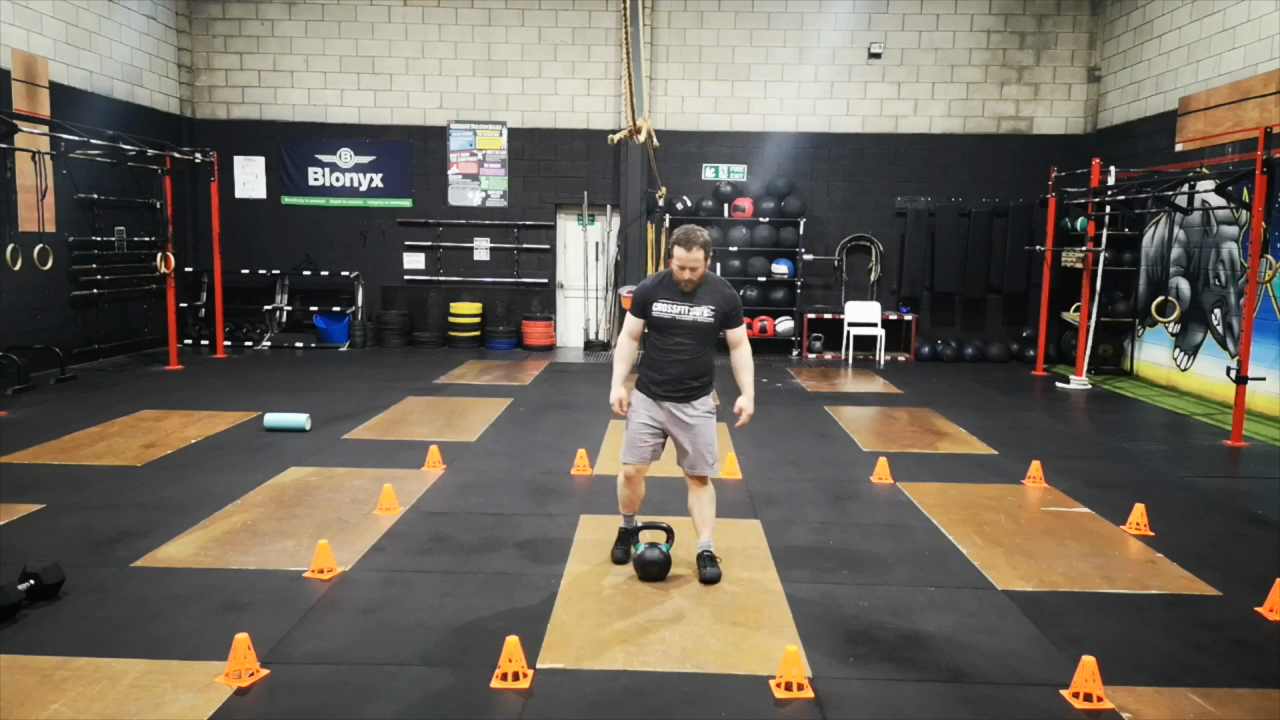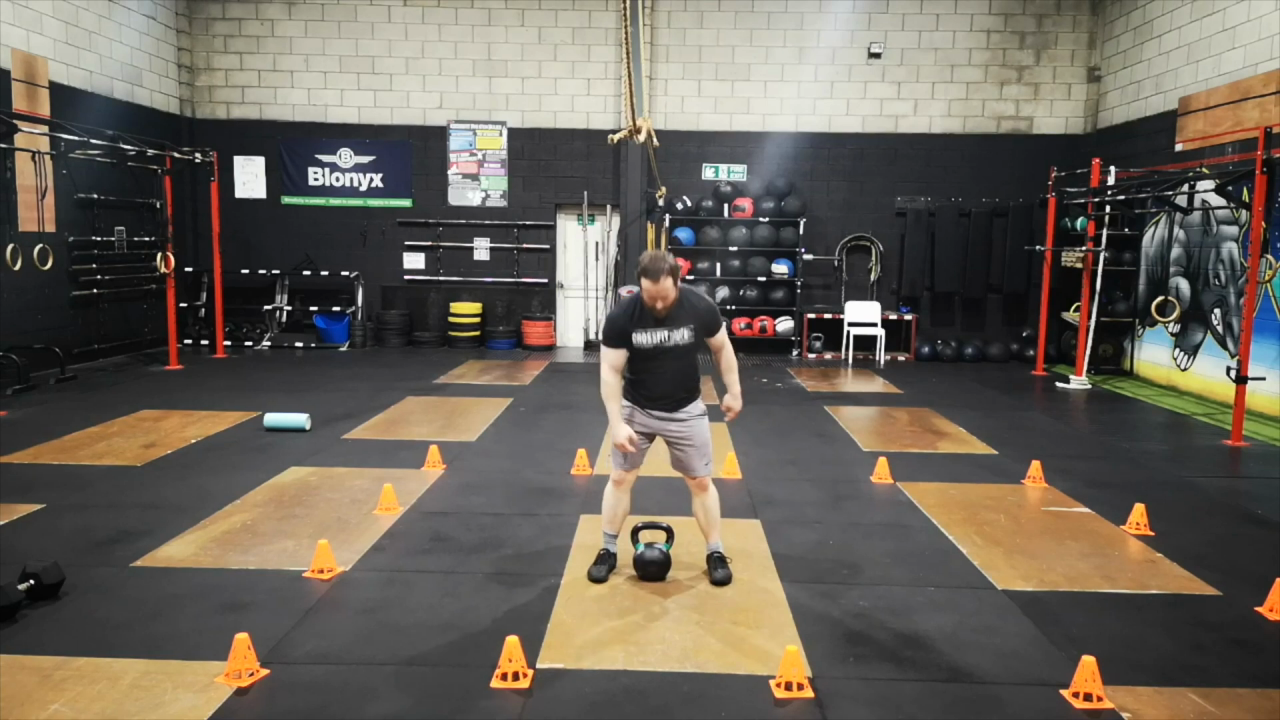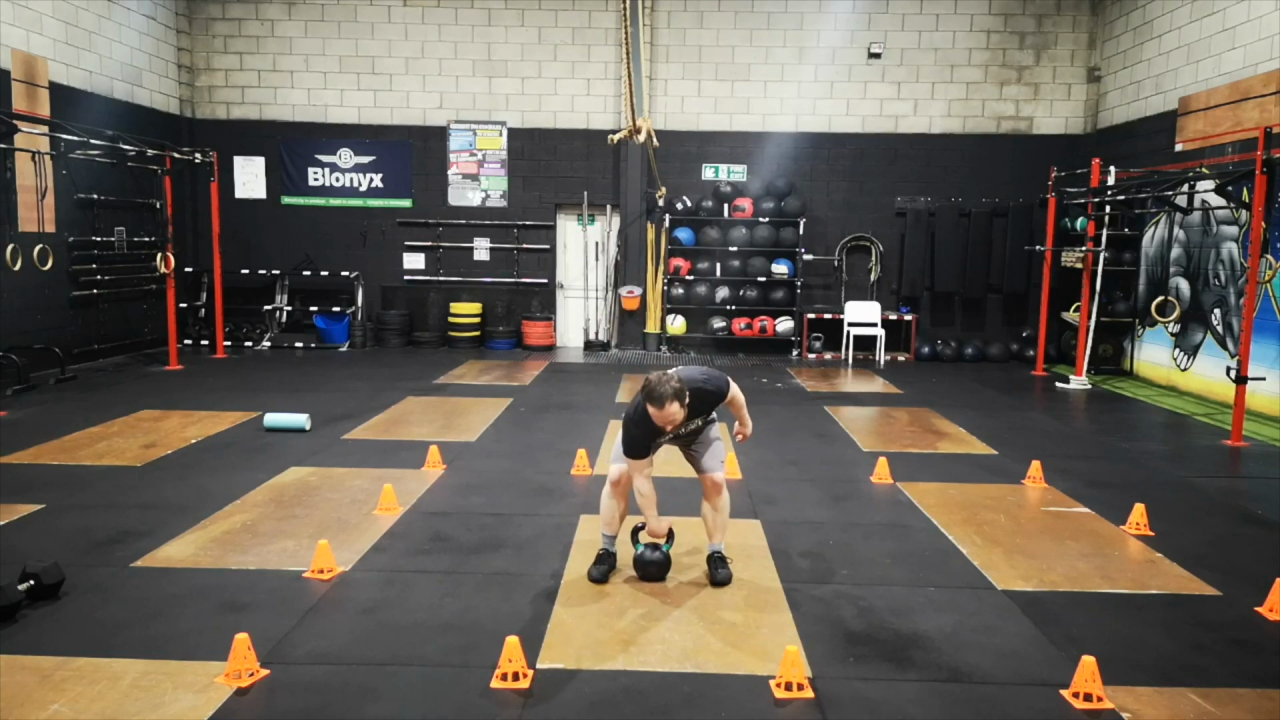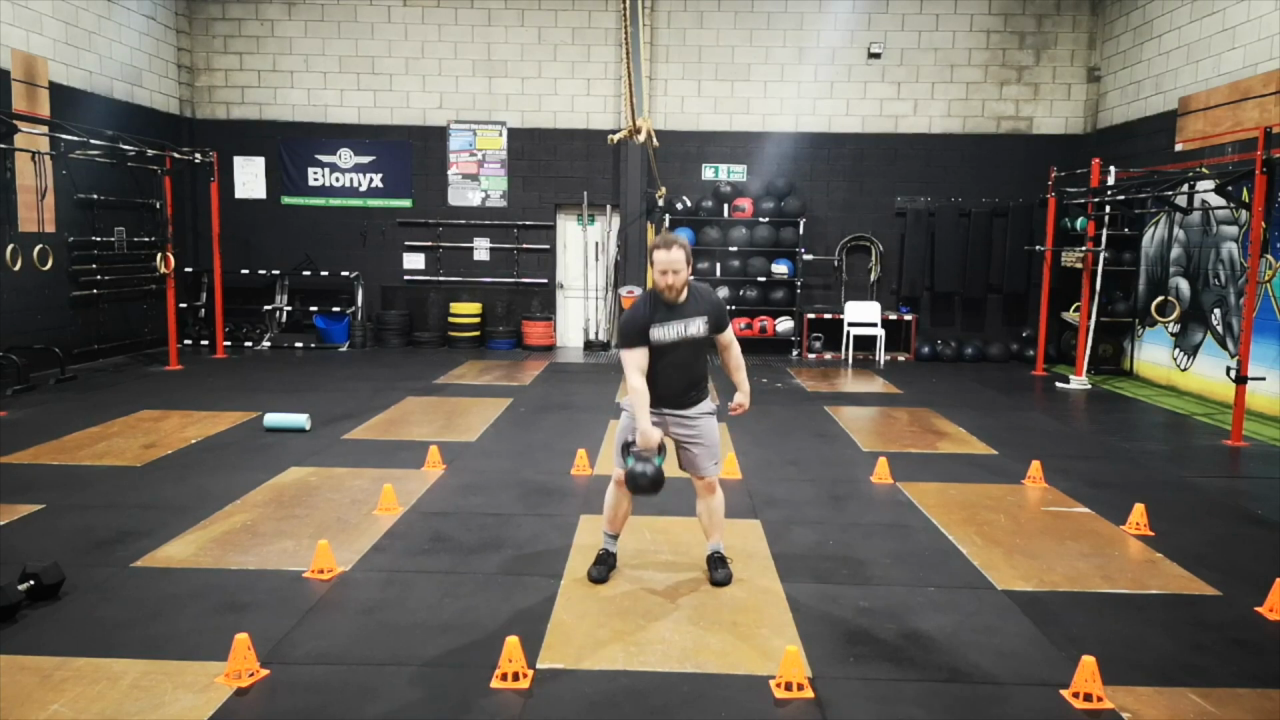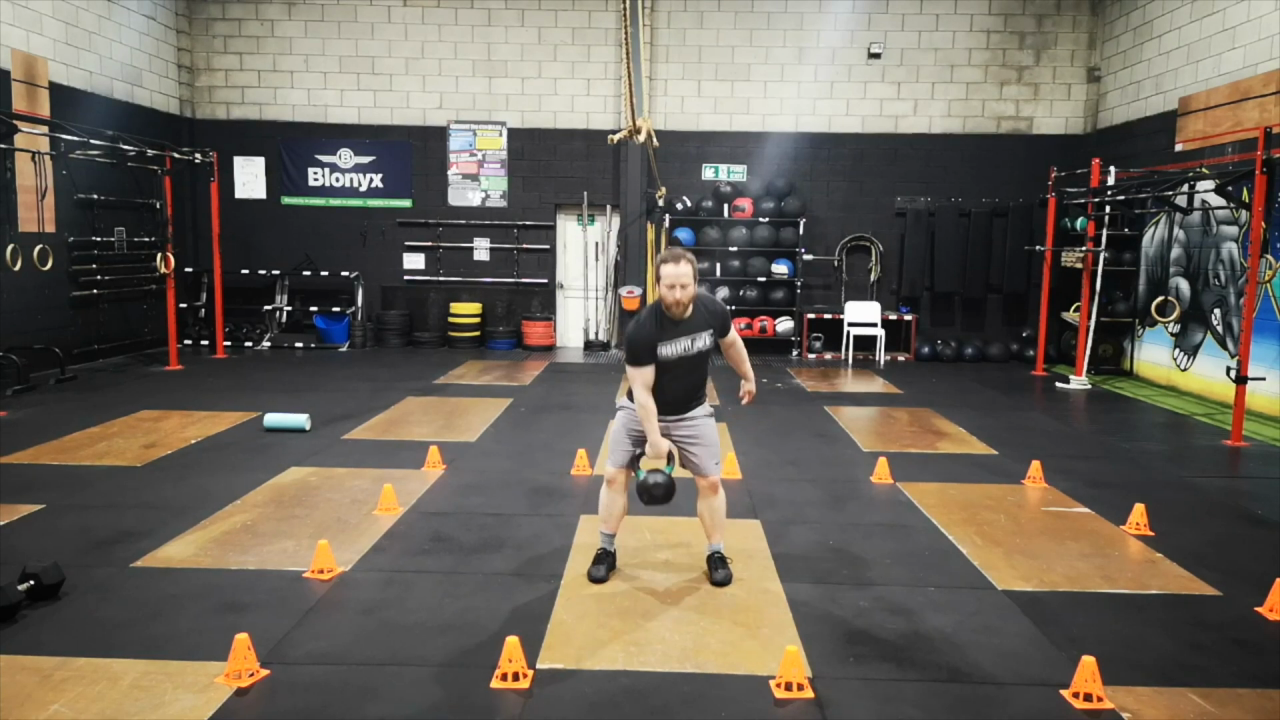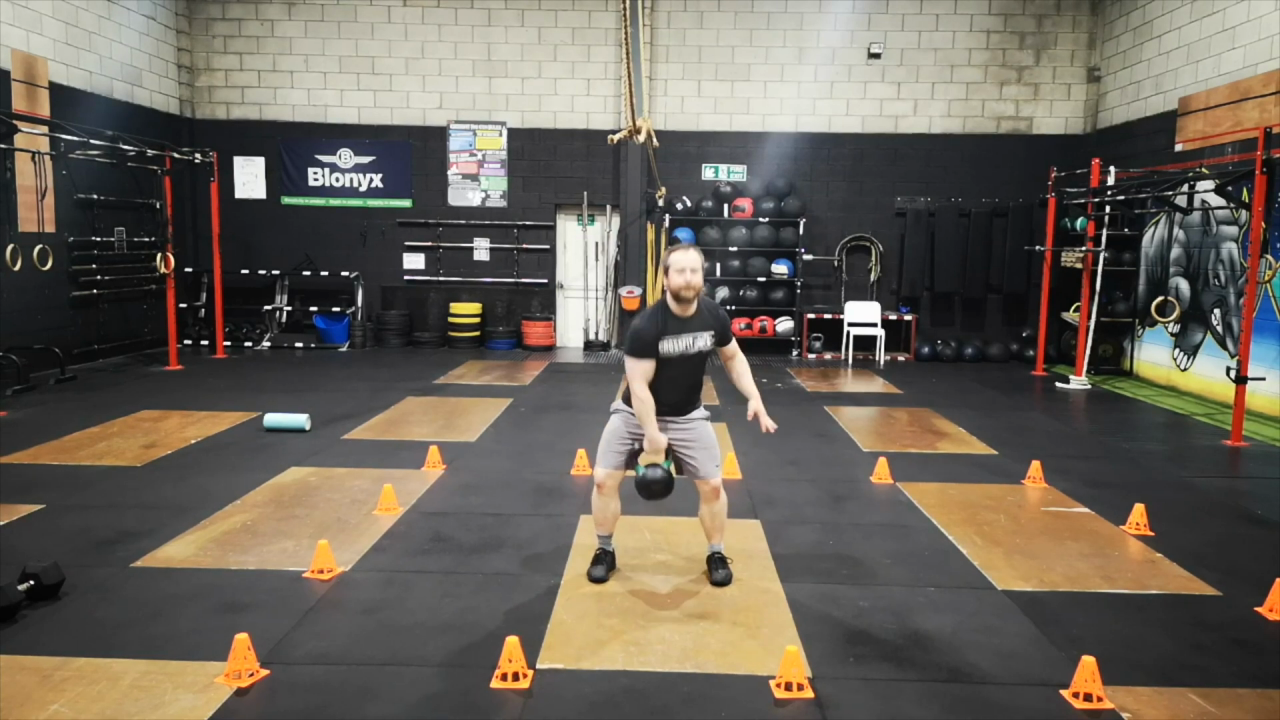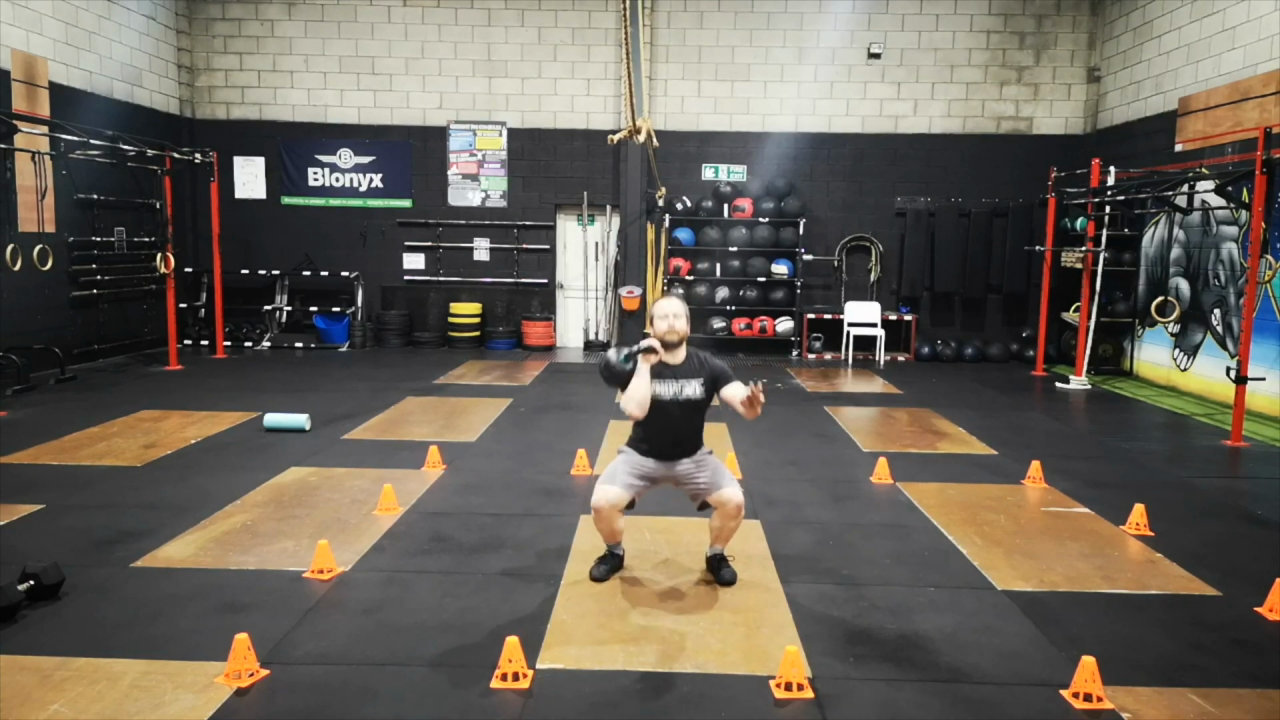
dt=0.7s
person 1, frame 1
left shoulder: (723, 295)
right shoulder: (649, 289)
left elbow: (739, 346)
right elbow: (628, 337)
left wrist: (746, 393)
right wrist: (618, 384)
left hip: (695, 403)
right hip: (647, 398)
left knee: (699, 476)
right knee: (632, 471)
left ankle: (705, 551)
right ankle: (628, 530)
person 1, frame 2
left shoulder: (700, 307)
right shoulder: (622, 315)
left elbow: (722, 348)
right elbow: (610, 372)
left wrist: (734, 391)
right wrist: (616, 423)
left hip: (686, 410)
right hip: (636, 408)
left knee: (700, 480)
right knee: (620, 477)
left ankle: (715, 553)
right ankle: (608, 551)
person 1, frame 3
left shoulder: (708, 385)
right shoulder: (636, 420)
left elbow: (733, 393)
right elbow: (642, 478)
left wrist: (744, 421)
right wrist: (653, 522)
left hip: (699, 426)
left knee: (715, 480)
right knee: (617, 477)
left ankle: (716, 554)
right ankle: (607, 551)
person 1, frame 4
left shoulder: (709, 301)
right shoulder: (637, 314)
left elbow: (728, 346)
right elbow: (635, 375)
left wrist: (743, 389)
right wrist: (644, 425)
left hip: (694, 409)
right hip: (645, 405)
left knee: (707, 481)
right knee: (622, 476)
left ankle: (716, 554)
right ankle: (608, 551)
person 1, frame 5
left shoulder: (713, 310)
right shoulder: (642, 329)
left elbow: (732, 343)
right elbow: (641, 391)
left wrist: (748, 377)
right wrist: (654, 439)
left hip: (692, 412)
right hip: (641, 410)
left knee: (710, 480)
right knee: (615, 475)
left ankle: (716, 554)
right ankle: (606, 551)
person 1, frame 6
left shoulder: (714, 315)
right shoulder: (646, 325)
left elbow: (733, 358)
right elbow: (639, 387)
left wrist: (754, 399)
right wrist: (652, 433)
left hip: (688, 415)
right hip: (636, 413)
left knee: (712, 485)
right knee: (605, 479)
left ankle: (716, 555)
right ankle: (605, 551)
person 1, frame 7
left shoulder: (708, 367)
right shoulder: (641, 366)
left elbow: (744, 402)
right elbow: (635, 410)
left wrist: (750, 401)
right wrist: (645, 364)
left hip: (691, 459)
right hip: (642, 457)
left knee: (733, 501)
right knee: (602, 503)
left ankle: (716, 555)
right ankle: (614, 554)
